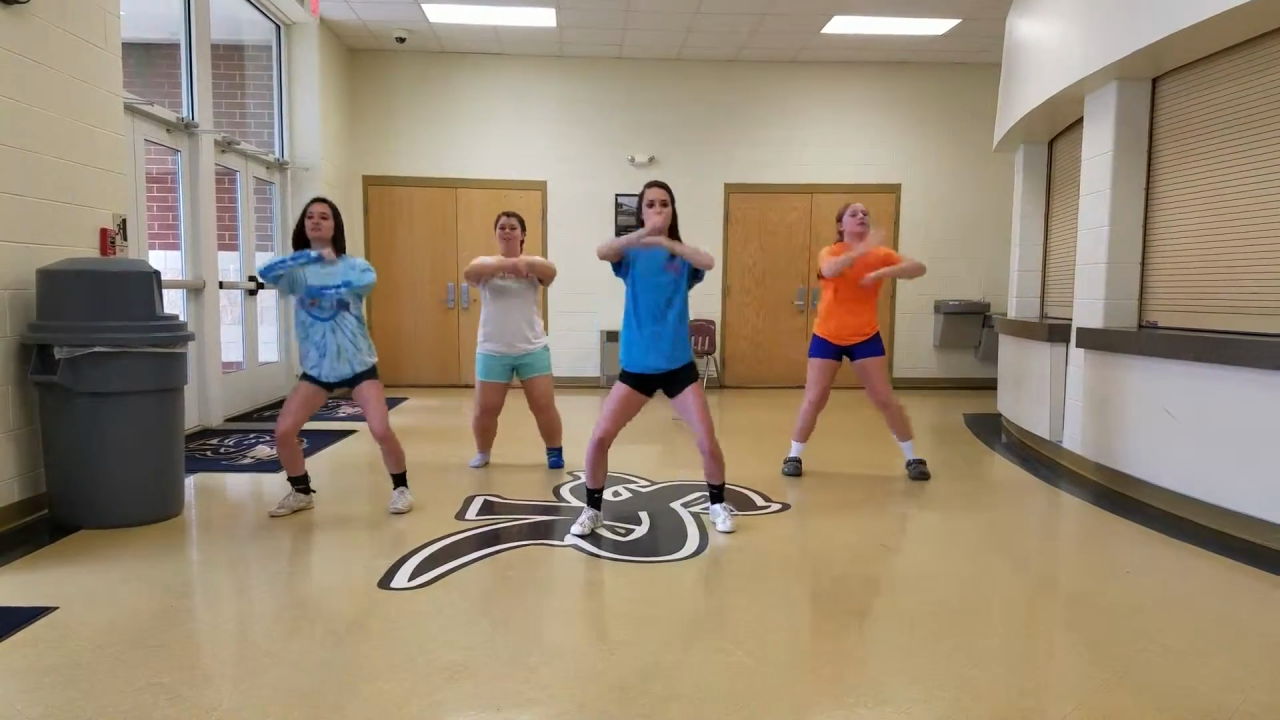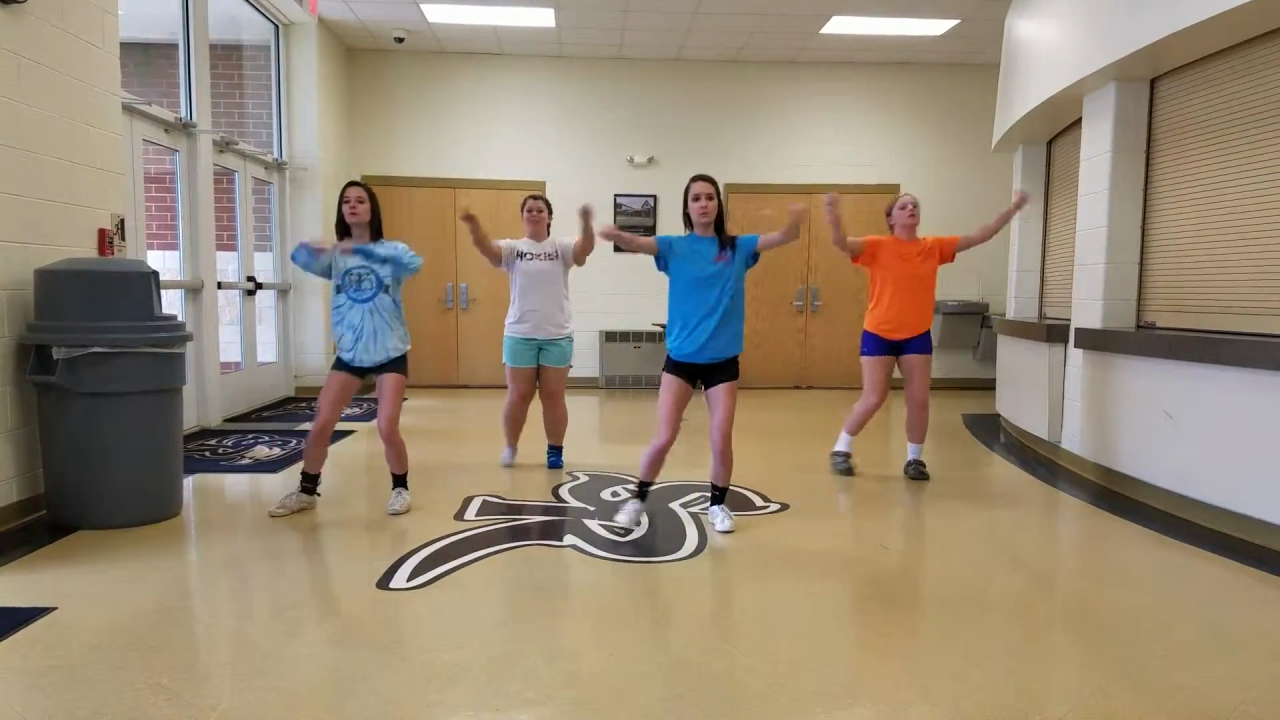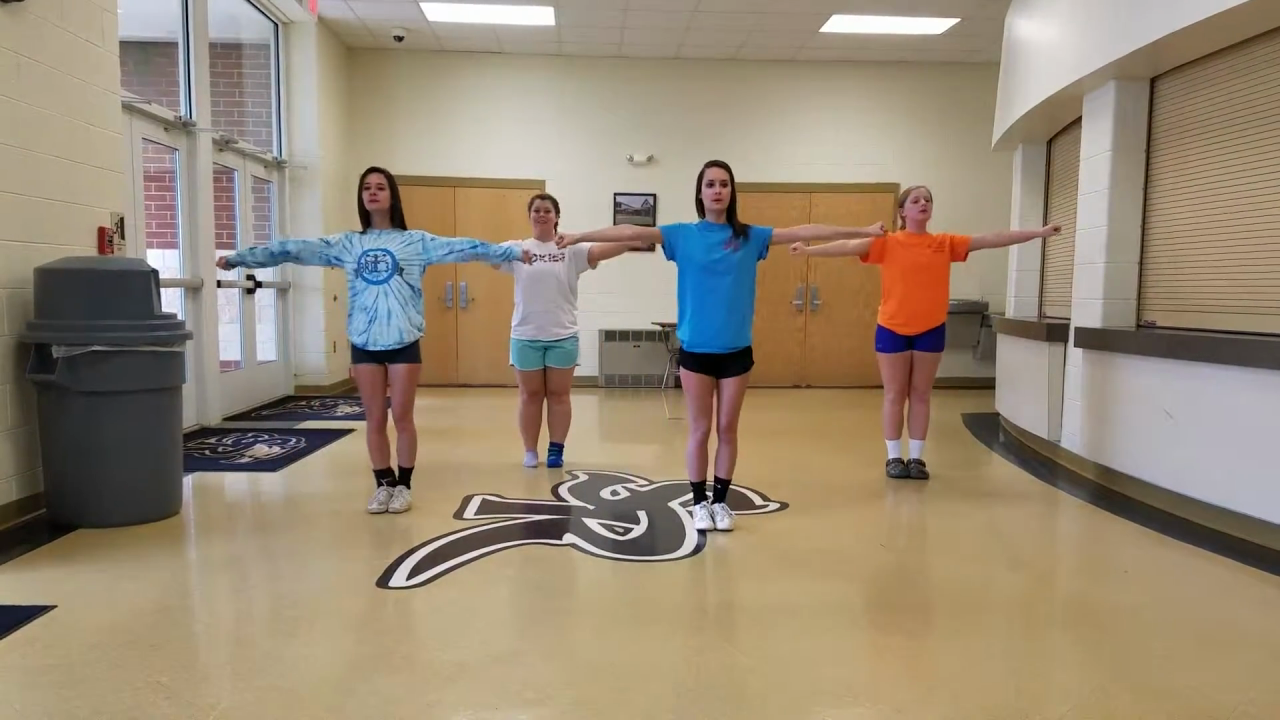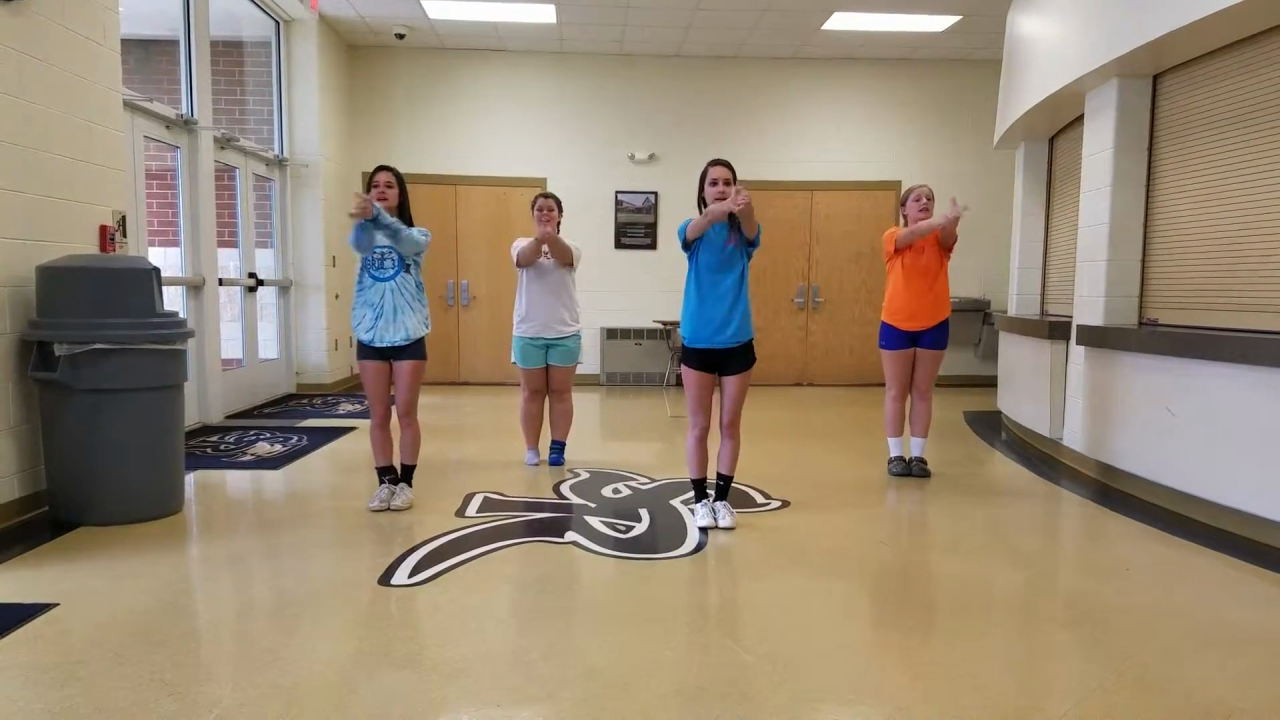
dt=0.4s
person 1, frame 1
left shoulder: (686, 256)
right shoulder: (631, 254)
left elbow: (706, 262)
right elbow: (602, 252)
left wrist: (665, 241)
right wrist: (644, 234)
left hip: (680, 366)
right hip: (636, 368)
left knee: (709, 446)
right knee: (599, 439)
left ankle: (717, 503)
right ankle: (592, 509)
person 1, frame 2
left shoulder: (738, 247)
right shoulder: (673, 247)
left elbow: (787, 237)
right elbow: (629, 241)
left wrist: (796, 217)
right wrist: (610, 232)
left hip: (723, 359)
right hip: (681, 358)
left knee: (721, 442)
right knee: (663, 440)
left ankle: (718, 504)
right ankle: (638, 499)
person 1, frame 3
left shoulder: (749, 237)
right shoulder: (682, 235)
left elbow: (802, 234)
right elbow: (631, 234)
left wrist: (861, 230)
right wrist: (580, 236)
left hip: (736, 348)
right hip: (695, 348)
left knee: (727, 429)
right knee: (700, 430)
left ankle: (720, 501)
right ankle: (699, 502)
person 1, frame 4
left shoulder: (744, 233)
right shoulder: (692, 230)
left elbow: (750, 226)
right elbow: (697, 228)
left wrist: (744, 207)
right wrist: (719, 209)
left hip: (738, 342)
right hip: (697, 342)
left knee: (730, 425)
right knee: (699, 427)
left ankle: (722, 499)
right ankle: (700, 500)
person 2, frame 1
left shoulder: (355, 265)
right shoulder: (298, 270)
left elbow: (363, 282)
right elbow: (266, 273)
left wrist: (316, 287)
right wrist: (313, 254)
left hip: (359, 366)
right hip: (316, 370)
left knee: (382, 432)
right knee: (284, 432)
left ankle: (401, 488)
right ankle: (301, 492)
person 2, frame 2
left shoulder: (392, 250)
right shoulder: (333, 256)
left elbow: (410, 264)
right elbow: (299, 257)
left wrist: (363, 250)
right wrist: (317, 248)
left hip: (389, 354)
right hip: (348, 355)
left knee: (387, 429)
right knee: (321, 426)
left ankle: (400, 488)
right ankle: (306, 491)
person 2, frame 3
left shoulder: (415, 241)
right shoulder: (348, 243)
left elbow: (460, 248)
right elbow: (298, 249)
left wrist: (510, 251)
right wrist: (239, 258)
left hip: (403, 341)
right hip: (364, 342)
left knee: (402, 417)
right knee: (375, 419)
left ankle: (404, 485)
right ankle: (383, 484)
person 2, frame 4
left shoulder: (418, 235)
right shoulder: (367, 235)
left elbow: (403, 239)
right elbow: (360, 240)
left wrist: (377, 214)
right wrist: (362, 217)
left hip: (408, 336)
right hip: (370, 337)
left knee: (406, 414)
right knee: (379, 415)
left ankle: (406, 482)
right ankle: (385, 481)
person 3, frame 1
left shoulder: (882, 255)
right shoulder: (830, 253)
left elbow: (918, 269)
right elbow: (829, 270)
left wrist: (885, 270)
right wrist: (860, 249)
left hip: (867, 338)
right hip: (827, 337)
left knee: (885, 400)
right knee: (814, 400)
left ankle: (912, 459)
right ankle: (794, 455)
person 3, frame 2
left shoulder: (933, 247)
right shoulder: (877, 247)
left elbow: (979, 236)
right elbow: (842, 243)
left wrist: (1011, 211)
right wrist: (833, 213)
left hip: (917, 335)
right hip: (878, 333)
left knee: (919, 399)
right knee: (873, 399)
left ankle: (914, 459)
right ankle: (842, 448)
person 3, frame 3
left shoulder: (945, 243)
right shoulder: (887, 243)
left elbow: (991, 240)
right elbow: (849, 247)
left wrist: (1038, 232)
right wrist: (810, 249)
left hip: (931, 329)
right hip: (893, 328)
left knee: (921, 395)
right knee: (894, 395)
left ankle: (916, 458)
right ankle: (893, 457)
person 3, frame 4
left shoulder: (940, 237)
right shoulder: (893, 236)
left elbow: (948, 234)
right elbow: (913, 234)
left wrist: (954, 218)
right wrist: (942, 220)
left hip: (934, 324)
right hip: (896, 324)
left knee: (922, 392)
right knee: (896, 392)
left ankle: (917, 455)
right ankle: (895, 455)
person 4, frame 1
left shoulder: (534, 265)
right shoulder: (485, 264)
left elbow: (551, 272)
right elbow: (470, 274)
left wrist: (522, 263)
right wrist: (502, 266)
left hip: (532, 349)
right hip: (493, 350)
left knee: (544, 407)
right knee: (485, 409)
left ankle: (555, 451)
right ankle: (483, 452)
person 4, frame 2
left shoulder: (561, 247)
right shoulder: (513, 248)
left elbow: (586, 246)
right elbow: (486, 248)
left wrist: (586, 223)
right wrist: (474, 225)
left hip: (557, 335)
right hip: (520, 334)
left knee: (553, 395)
right knee: (519, 394)
left ankle: (555, 450)
right ankle: (510, 446)
person 4, frame 3
left shoulder: (572, 250)
right shoulder: (516, 249)
left elbow: (600, 252)
left wrist: (629, 243)
left hip: (563, 335)
right hip: (526, 335)
left knee: (559, 394)
right knee: (530, 395)
left ankle: (556, 449)
right ankle: (530, 451)
person 4, frame 4
left shoulder: (569, 247)
right shoulder: (522, 244)
left elbow: (563, 256)
right elbow: (526, 258)
left wrist: (552, 238)
right wrist: (538, 239)
left hip: (565, 332)
right hip: (528, 333)
left knee: (560, 392)
right knee: (532, 392)
left ankle: (558, 447)
right ankle: (531, 448)
